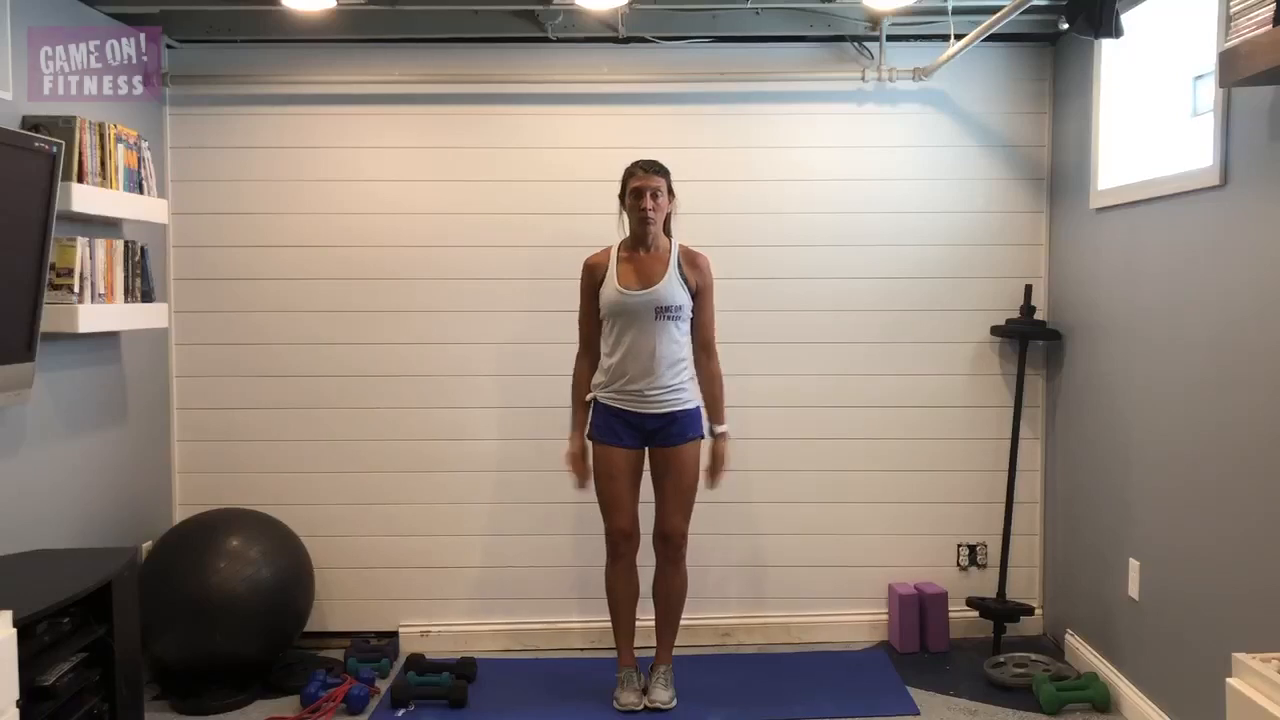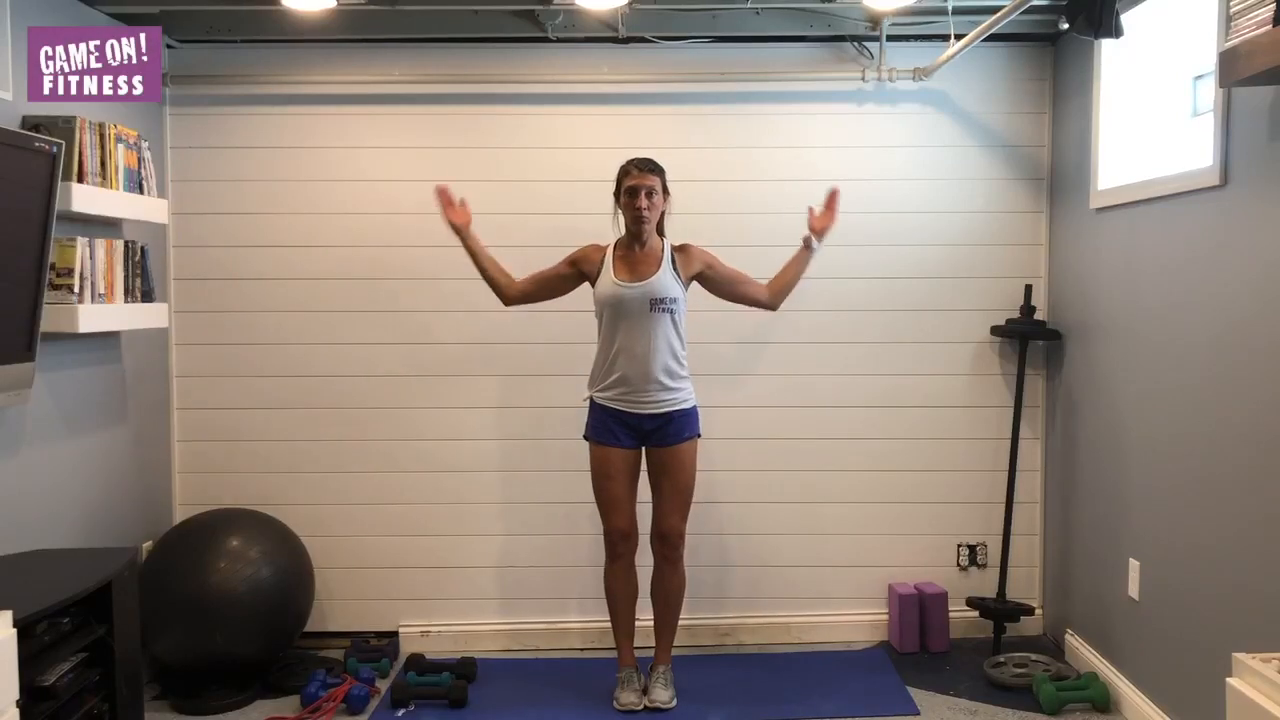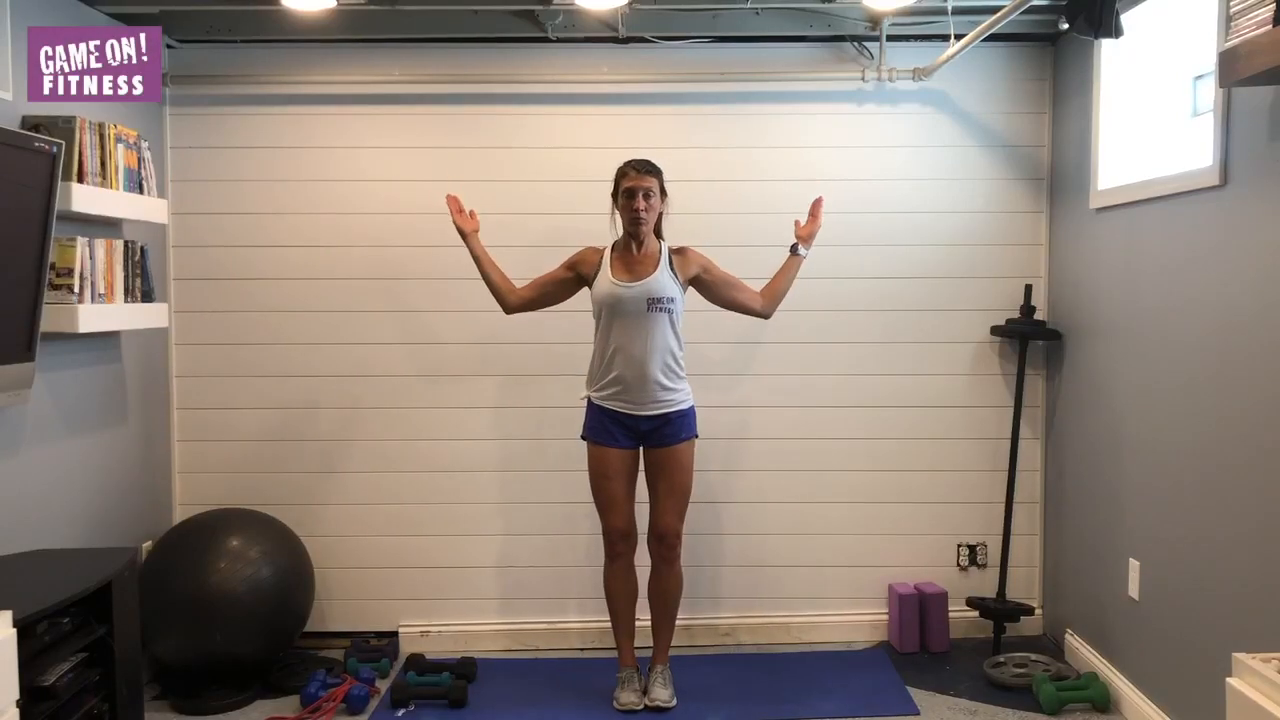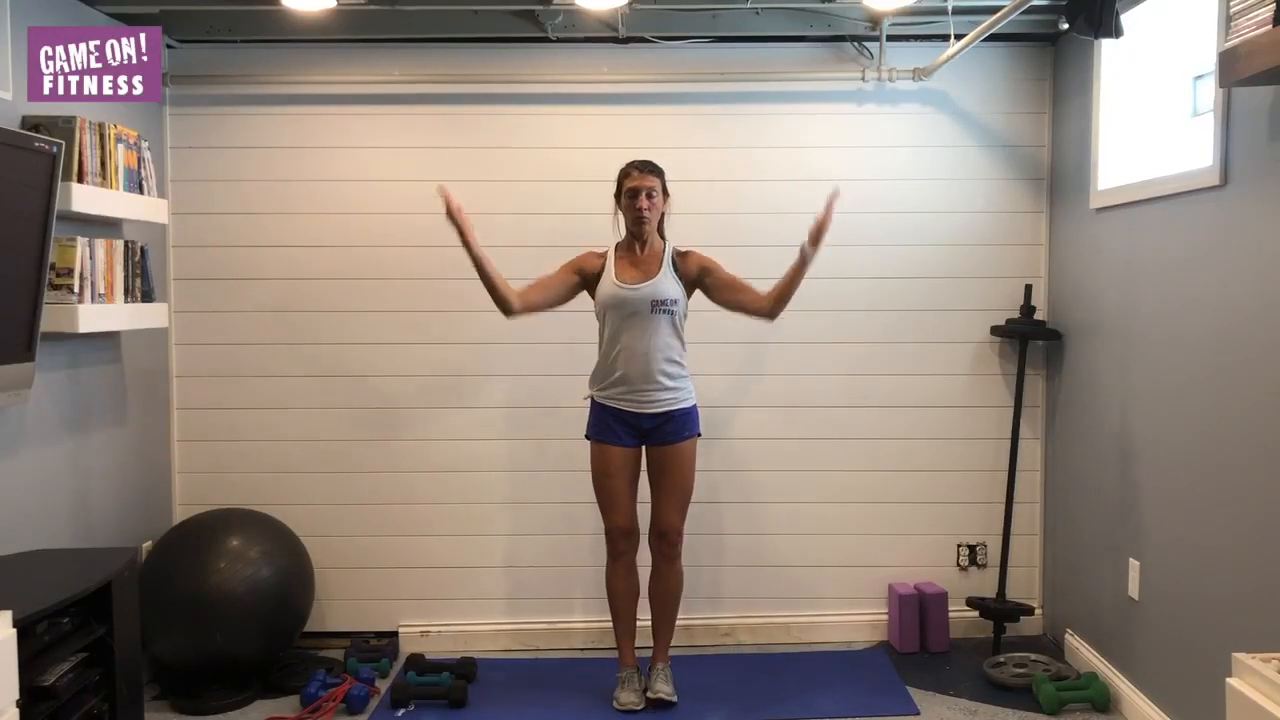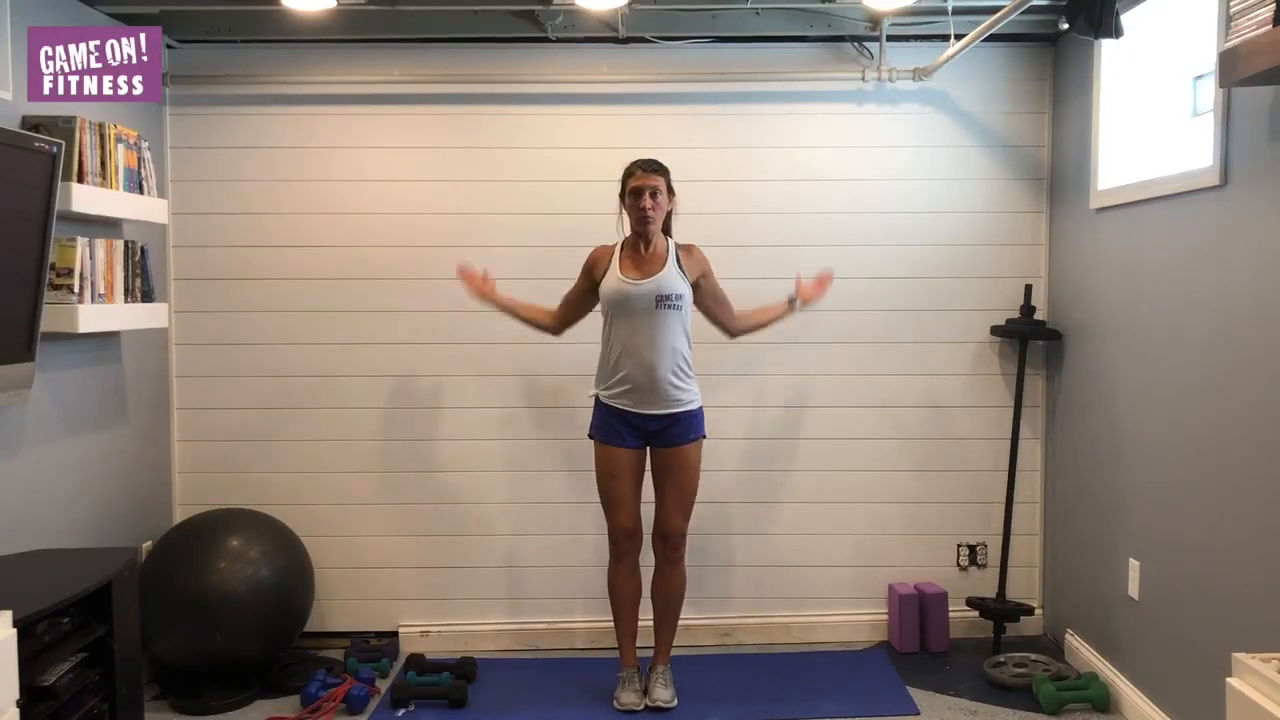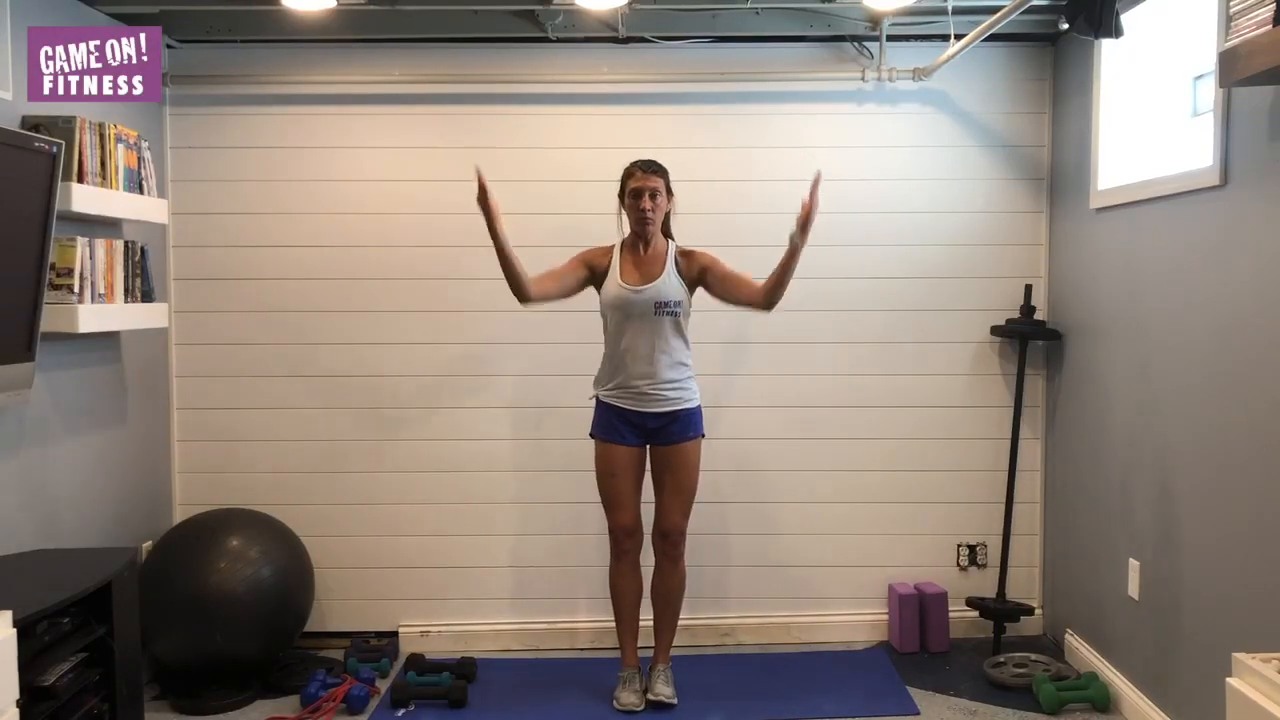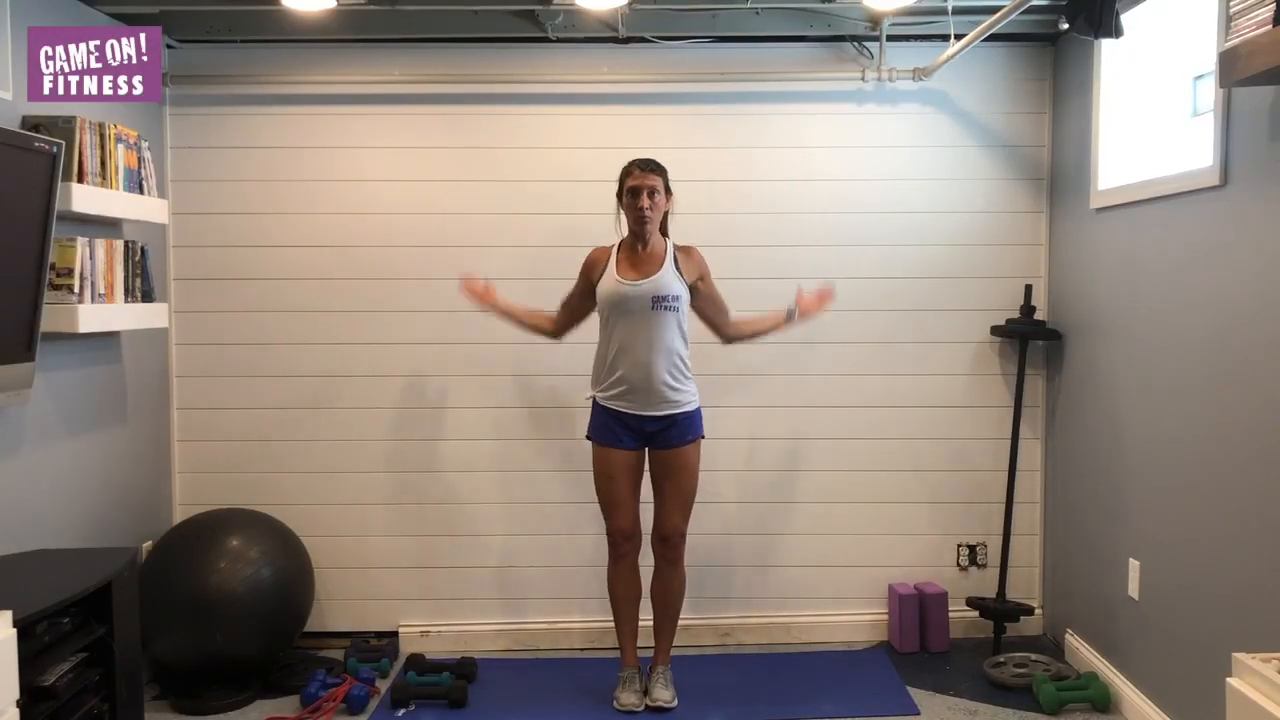
dt=0.5s
person 1, frame 1
left shoulder: (693, 265)
right shoulder: (598, 266)
left elbow: (706, 356)
right elbow: (587, 355)
left wrist: (720, 430)
right wrist: (577, 432)
left hip: (676, 415)
right hip: (615, 416)
left knee: (671, 542)
right knee: (621, 540)
left ankle: (663, 667)
right ankle: (626, 668)
person 1, frame 2
left shoulder: (688, 258)
right shoulder: (592, 259)
left elbow: (768, 297)
right elbow: (514, 293)
left wrist: (810, 241)
right wrist: (467, 235)
left hip: (673, 414)
right hip: (612, 414)
left knee: (669, 541)
right knee: (619, 540)
left ankle: (662, 666)
right ankle: (626, 667)
person 1, frame 3
left shoulder: (685, 262)
right shoulder: (591, 262)
left elbow: (763, 305)
right elbow: (512, 300)
left wrist: (800, 246)
right wrist: (471, 240)
left hip: (671, 415)
right hip: (610, 416)
left knee: (667, 541)
right knee: (618, 541)
left ankle: (661, 666)
right ankle: (627, 669)
person 1, frame 4
left shoulder: (689, 264)
right shoulder: (593, 265)
left elbow: (769, 306)
right elbow: (512, 302)
left wrist: (809, 249)
right wrist: (468, 237)
left hip: (674, 414)
right hip: (613, 414)
left knee: (668, 539)
right knee: (621, 539)
left ankle: (661, 664)
right ankle: (627, 667)
person 1, frame 5
left shoulder: (690, 260)
right shoulder: (601, 260)
left elbow: (734, 322)
right elbow: (556, 321)
left wrist: (793, 303)
right wrist: (498, 298)
left hip: (679, 415)
right hip: (617, 415)
left knee: (671, 540)
right knee: (623, 540)
left ankle: (661, 667)
right ankle: (627, 668)
person 1, frame 6
left shoulder: (692, 262)
right shoulder: (599, 261)
left elbow: (766, 297)
right elbow: (527, 291)
left wrist: (800, 234)
right wrist: (493, 221)
left hip: (678, 413)
right hip: (617, 414)
left knee: (670, 538)
right knee: (624, 538)
left ankle: (662, 664)
right ankle: (628, 666)
person 1, frame 7
left shoulder: (688, 261)
right shoulder: (600, 261)
left elbow: (729, 329)
right elbow: (557, 324)
left wrist: (791, 313)
right wrist: (499, 305)
left hip: (677, 415)
right hip: (615, 416)
left knee: (670, 541)
right knee: (622, 540)
left ankle: (662, 667)
right ankle: (629, 667)
